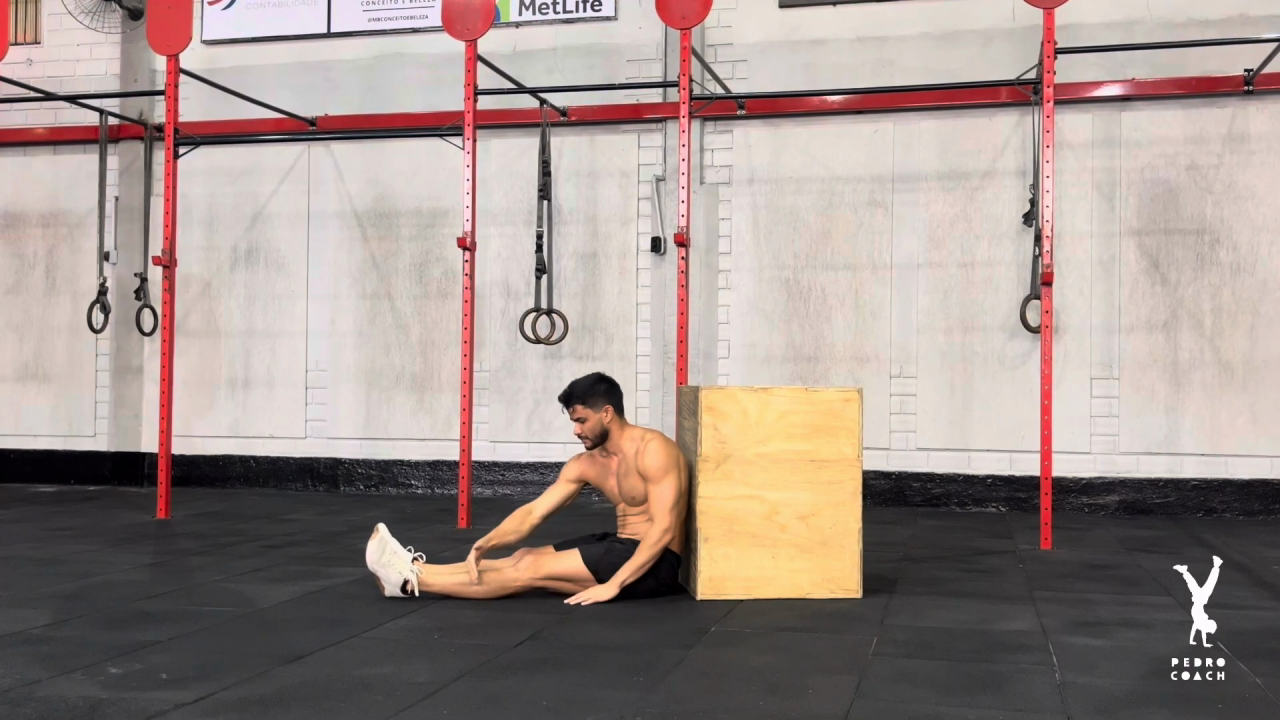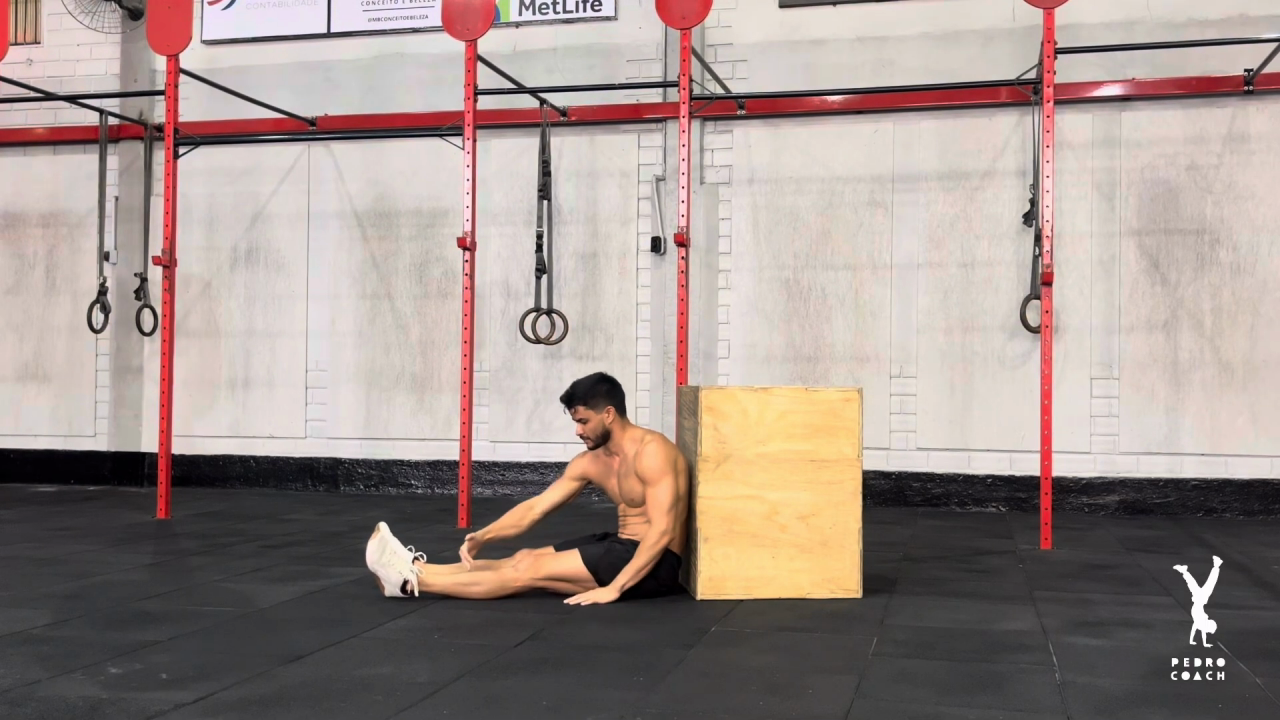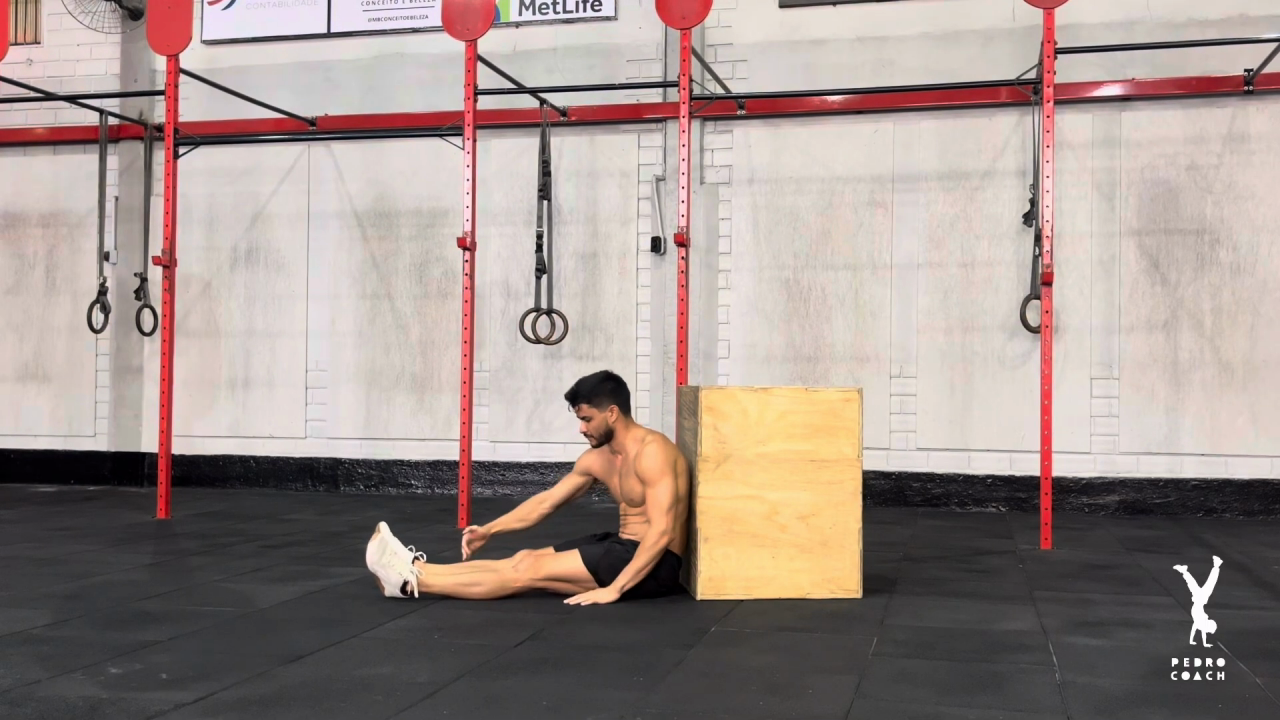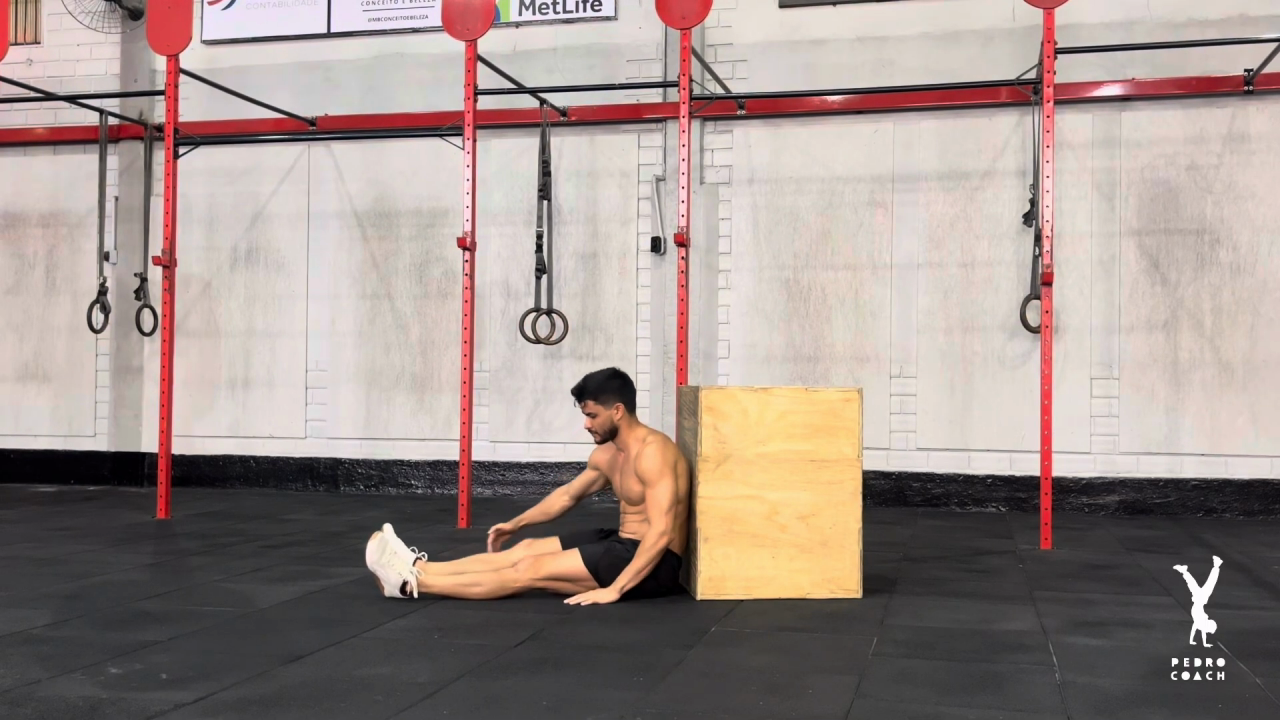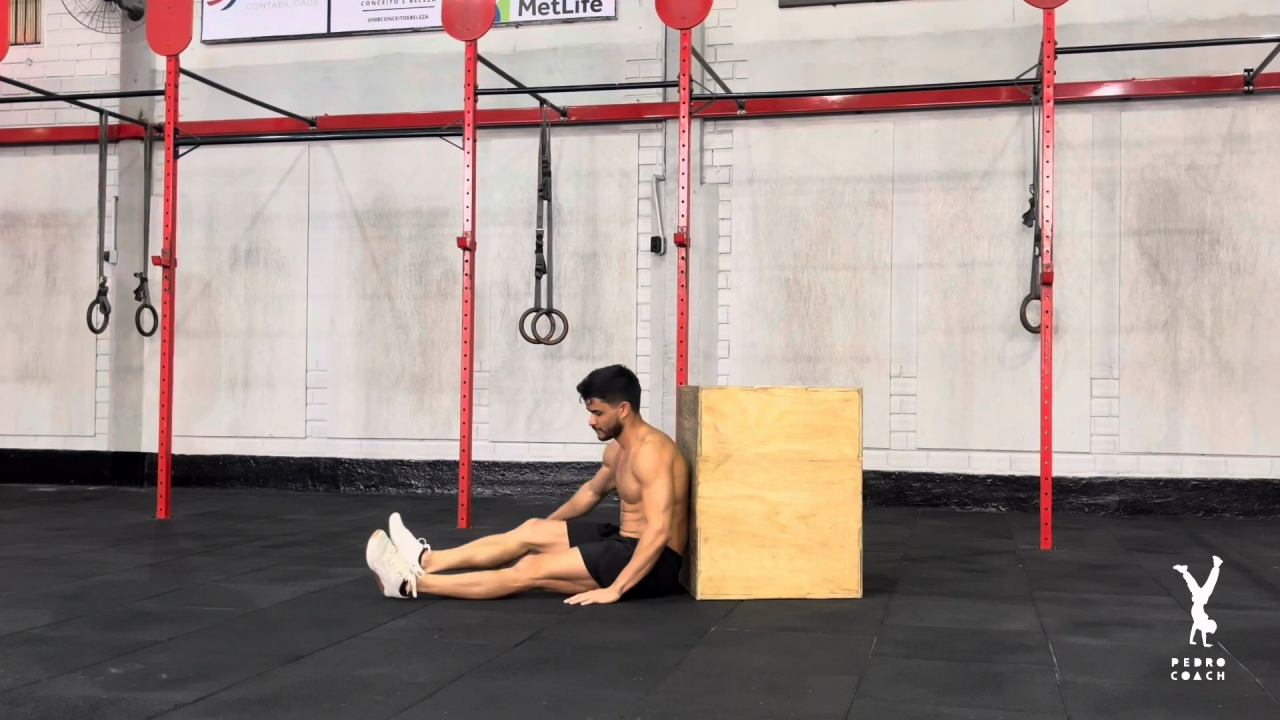
dt=0.1s
person 1, frame 1
left shoulder: (653, 449)
right shoulder: (585, 464)
left elbow: (664, 528)
right elbow: (532, 513)
left wrist: (614, 585)
right wrist: (485, 545)
left hip: (653, 564)
right hip: (623, 547)
left knee: (530, 571)
right knee: (521, 558)
left ankle: (411, 581)
right ankle: (416, 569)
person 1, frame 2
left shoulder: (652, 451)
right shoulder: (589, 462)
left elbow: (662, 531)
right elbow: (535, 507)
left wrist: (614, 588)
right wrist: (483, 537)
left hip: (652, 564)
right hip: (623, 547)
left knee: (530, 571)
right knee: (522, 559)
left ankle: (412, 582)
right ankle: (417, 568)
person 1, frame 3
left shoulder: (652, 452)
right shoulder: (598, 458)
left elbow: (662, 532)
right elbow: (546, 500)
left wrist: (614, 589)
right wrist: (488, 530)
left hip: (653, 566)
right hip: (624, 547)
left knee: (531, 572)
right knee: (524, 558)
left ankle: (411, 582)
right ankle: (416, 568)
person 1, frame 4
left shoulder: (652, 452)
right shoulder: (607, 453)
left elbow: (661, 532)
right elbow: (568, 494)
left wrist: (615, 589)
right wrist: (516, 523)
left hip: (653, 565)
right hip: (624, 546)
left knee: (531, 571)
right knee: (526, 549)
left ankle: (411, 583)
right ankle: (418, 568)
person 1, frame 5
left shoulder: (650, 451)
right shoulder: (619, 449)
left elbow: (660, 532)
right elbow: (594, 490)
left wrist: (615, 589)
right wrist: (555, 525)
left hip: (652, 566)
right hip: (626, 542)
left knee: (531, 571)
right knee: (529, 534)
left ankle: (412, 582)
right ankle: (422, 559)
